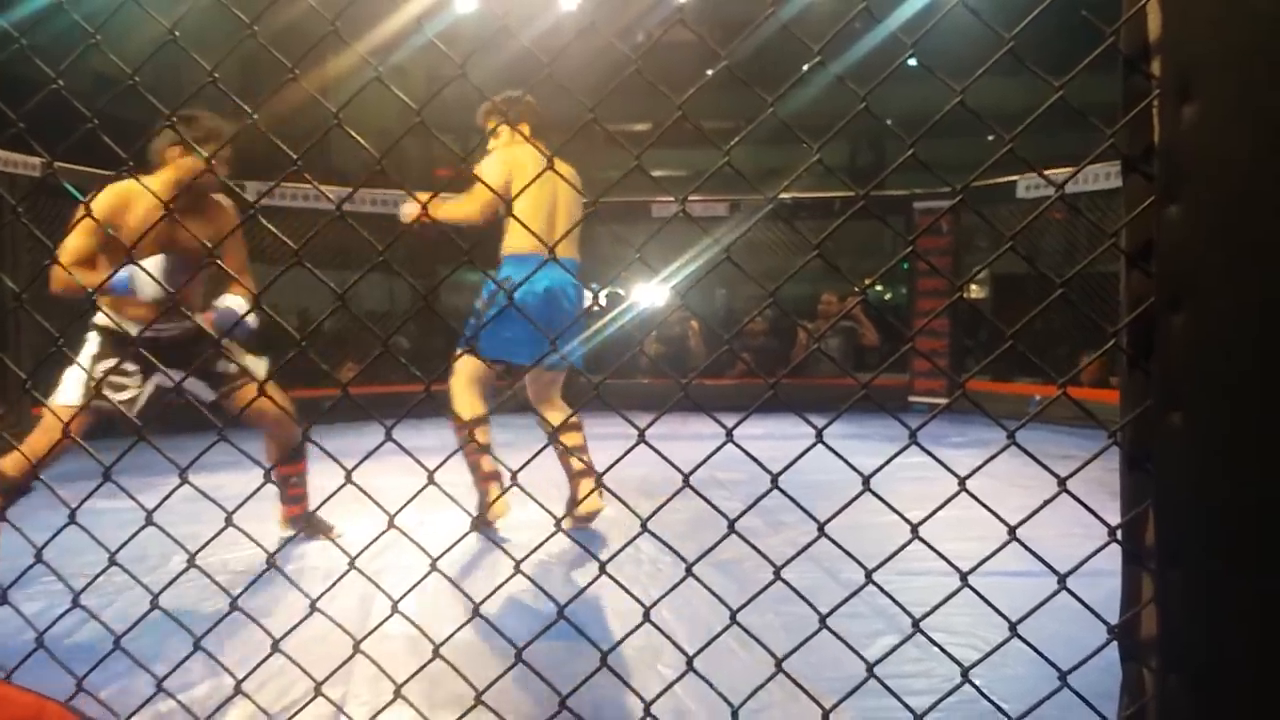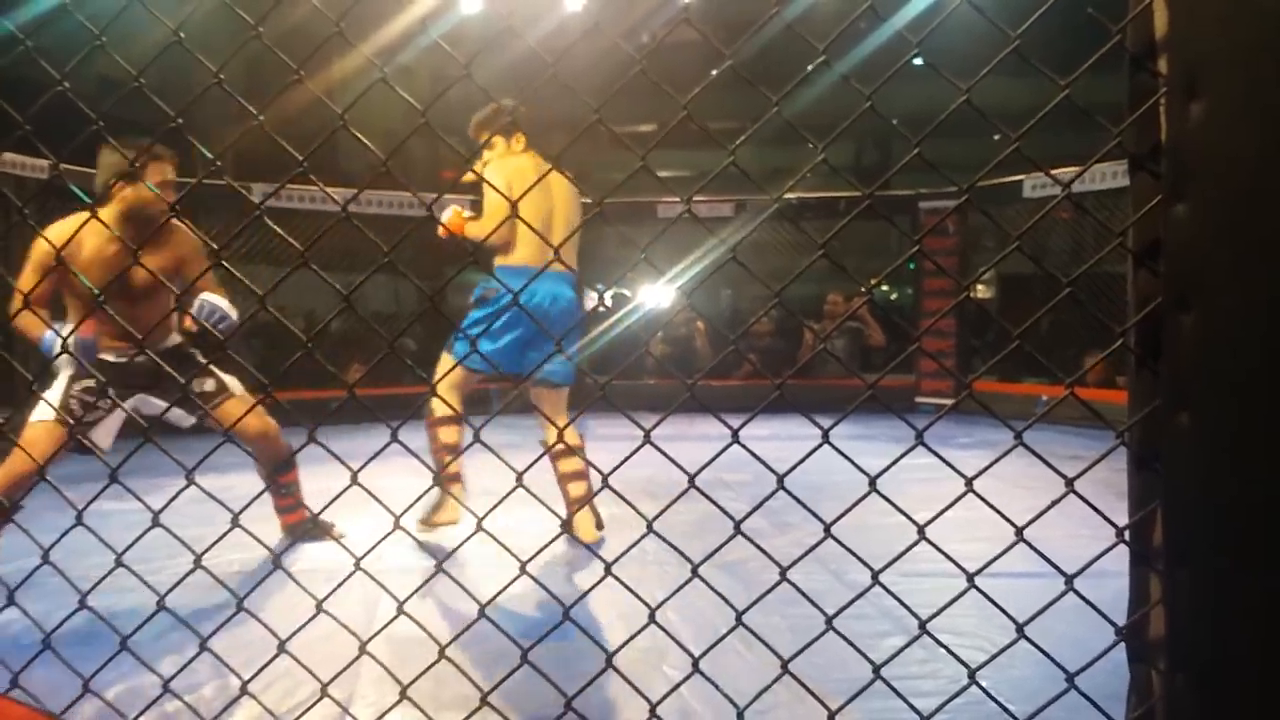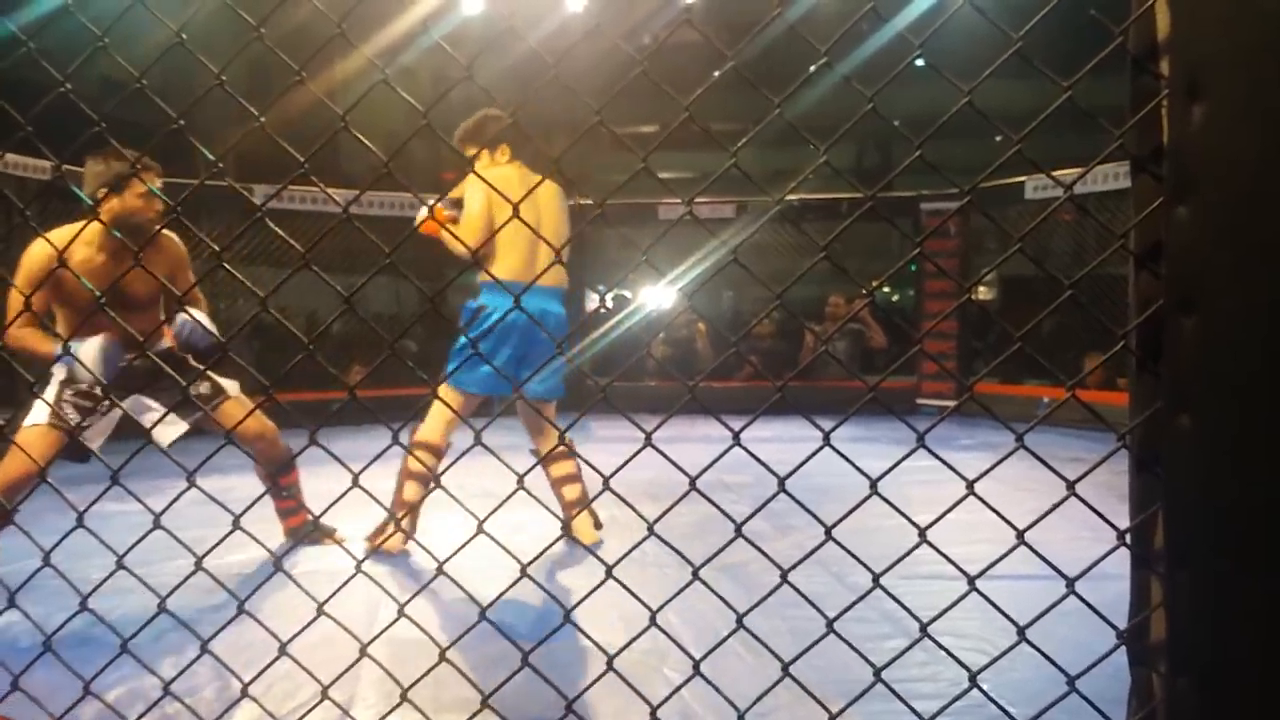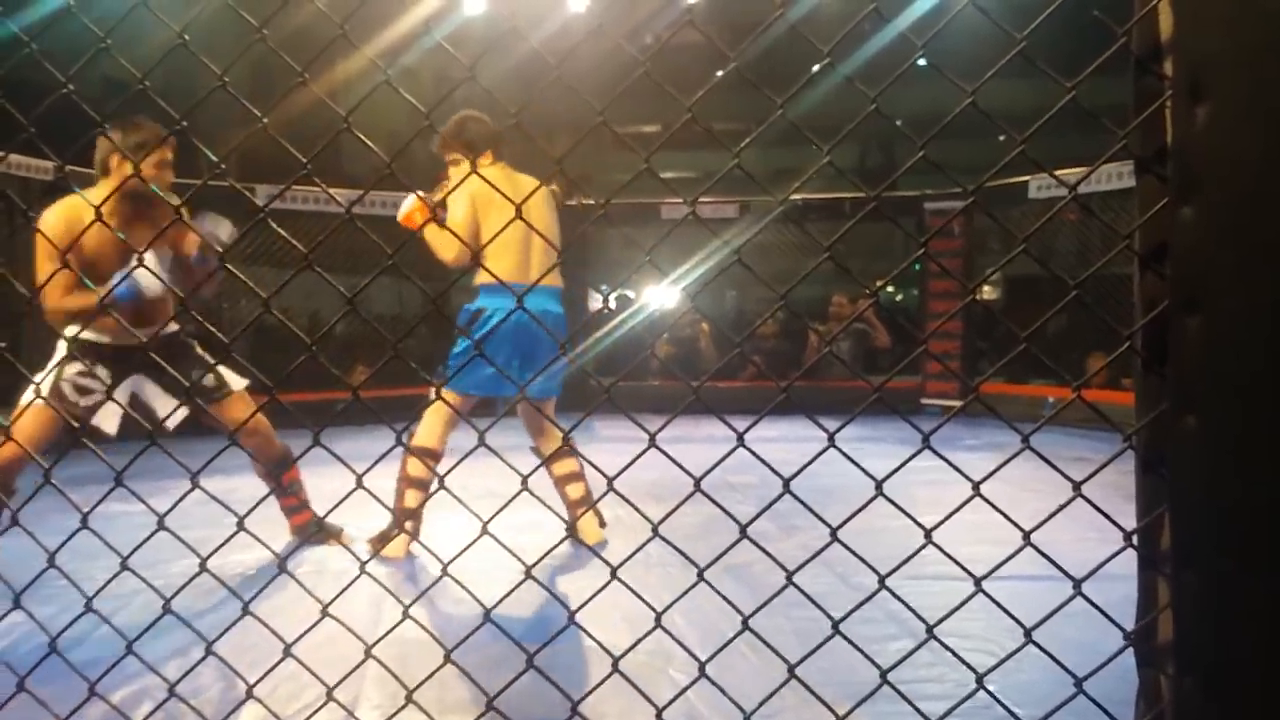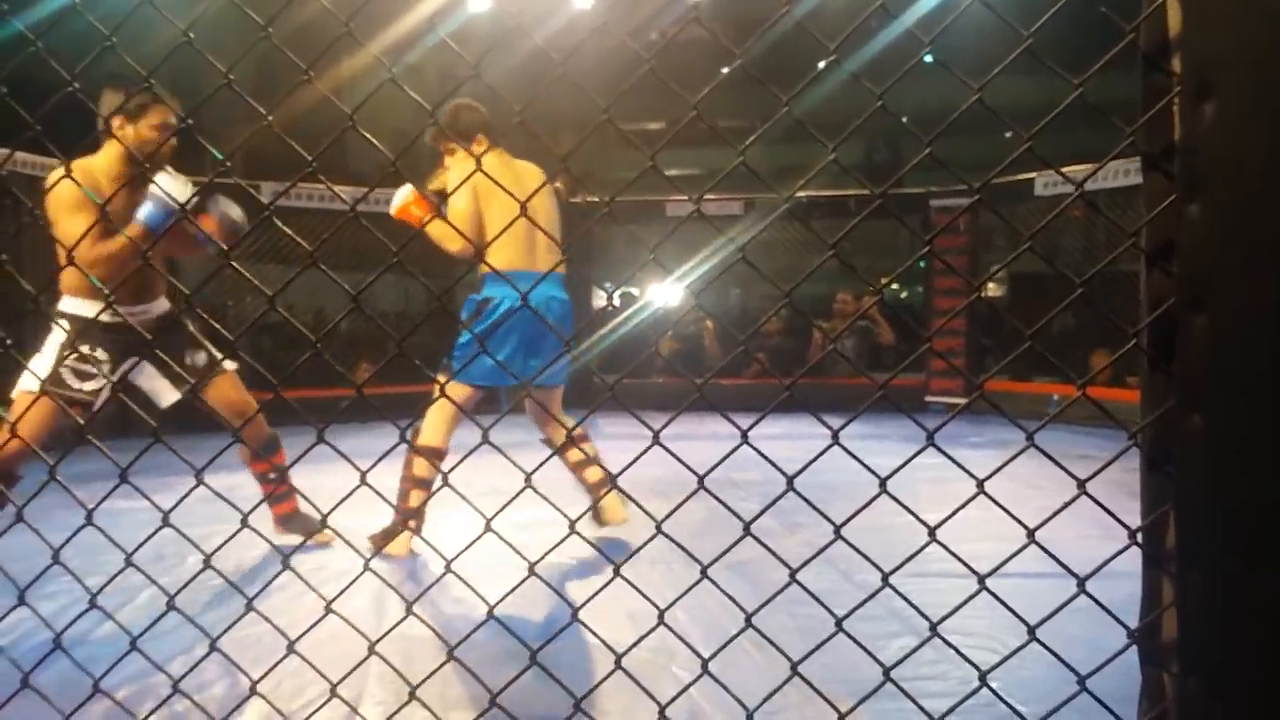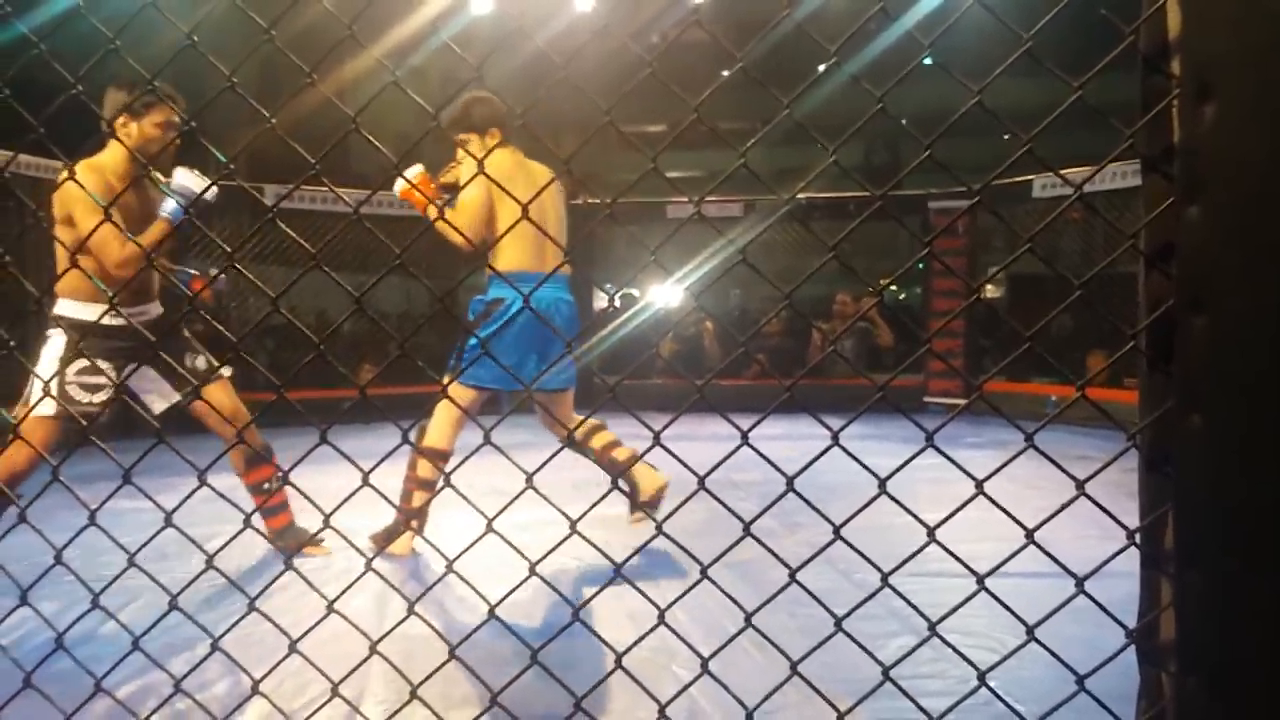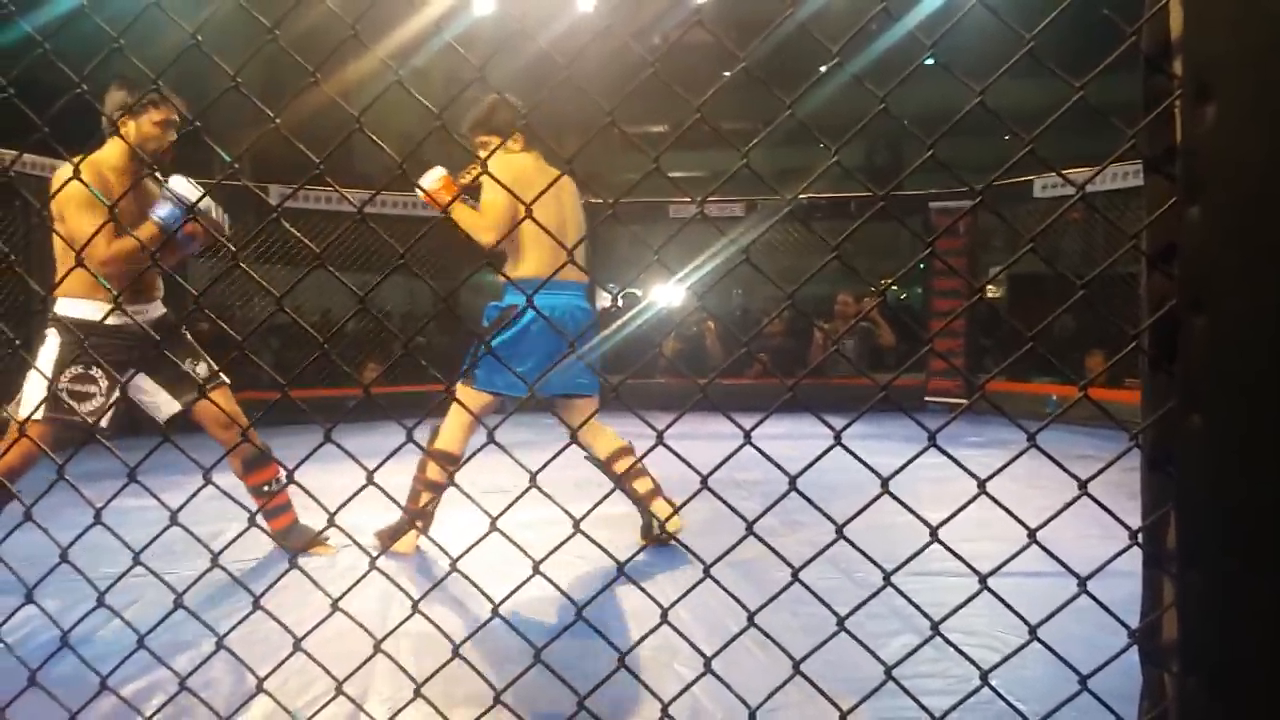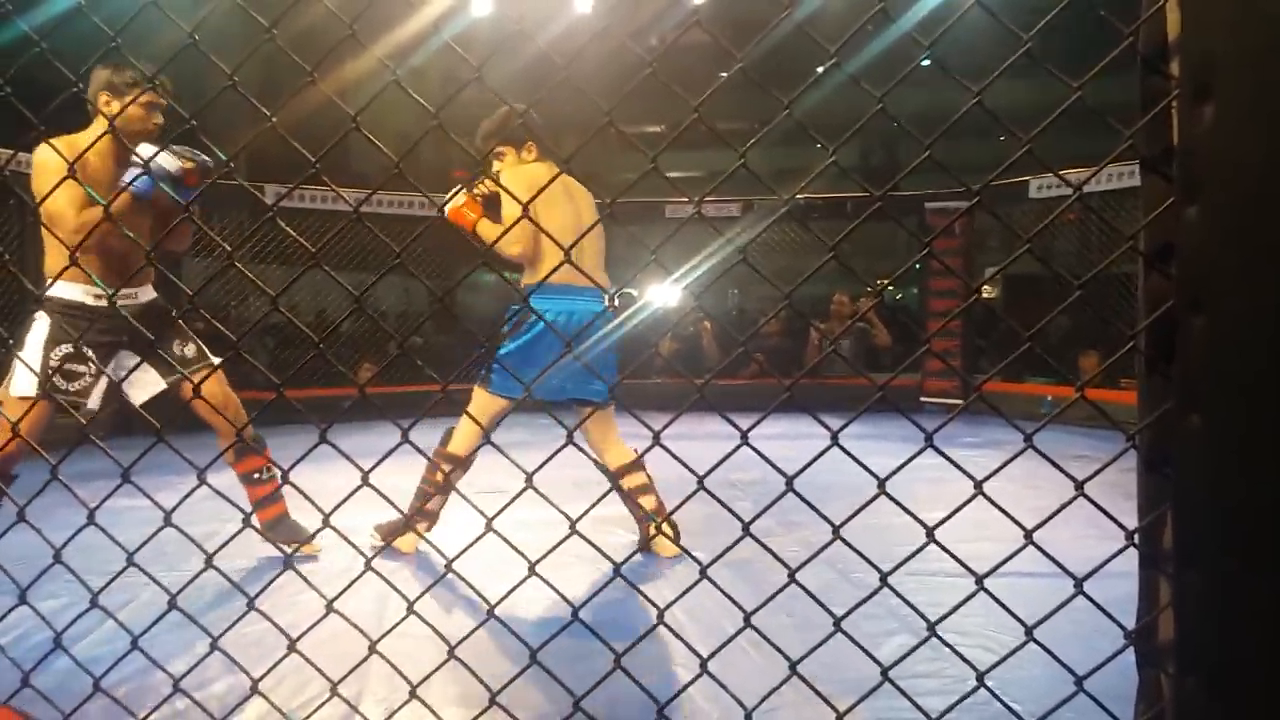
dt=0.1s
person 1, frame 1
left shoulder: (507, 160)
right shoulder: (566, 172)
left elbow: (474, 210)
left wrist: (425, 209)
left hip: (521, 279)
right hip: (564, 286)
left knee: (464, 382)
right knee: (546, 398)
left ankle: (491, 492)
right ankle: (587, 491)
person 1, frame 2
left shoulder: (503, 166)
right shoulder: (563, 182)
left elbow: (490, 229)
left wrist: (459, 224)
left hip: (514, 289)
right hip: (561, 295)
left knee: (447, 385)
right knee: (553, 415)
left ankle: (448, 496)
right ankle: (583, 515)
person 1, frame 3
left shoulder: (484, 180)
right shoulder: (552, 191)
left elbow: (471, 245)
left wrist: (438, 224)
left hip: (504, 306)
right hip: (553, 310)
left knee: (441, 417)
right knee: (542, 424)
left ankle: (398, 525)
right ankle: (581, 518)
person 1, frame 4
left shoulder: (472, 183)
right shoulder: (539, 189)
left elbow: (457, 254)
left wrist: (424, 222)
left hip: (499, 308)
right hip: (547, 308)
left knee: (438, 415)
right knee: (540, 422)
left ankle: (401, 529)
right ankle: (587, 516)
person 1, frame 5
left shoulder: (472, 174)
right shoulder: (536, 176)
left elbow: (462, 245)
left wrist: (423, 215)
left hip: (506, 298)
right hip: (552, 298)
left knee: (444, 410)
right knee: (548, 413)
left ankle: (403, 526)
right ankle: (606, 496)
person 1, frame 6
left shoulder: (487, 165)
right shoulder: (547, 174)
left elbow: (468, 235)
left wrist: (427, 201)
left hip: (514, 299)
right hip: (558, 298)
left knee: (450, 410)
right knee: (561, 417)
left ankle: (405, 526)
right ankle: (642, 478)
person 1, frame 7
left shoulder: (504, 168)
right shoulder: (564, 182)
left elbow: (490, 235)
left wrist: (450, 201)
left hip: (529, 306)
right hip: (577, 305)
left knee: (461, 413)
right knee: (584, 425)
left ankle: (411, 525)
right ankle: (660, 510)
person 1, frame 8
left shoulder: (523, 177)
right shoulder: (578, 190)
left elbow: (516, 247)
left wrist: (473, 220)
left hip: (547, 310)
right hip: (594, 312)
left knee: (474, 418)
right knee: (602, 430)
left ankle: (412, 525)
right ankle: (660, 531)
person 2, frame 1
left shoulder: (219, 211)
right shoulder: (114, 202)
left elbow: (239, 281)
right elbow: (62, 278)
left wrist: (237, 307)
right wrist: (121, 282)
left hip: (190, 336)
right hip: (123, 339)
left knee: (280, 414)
right knee: (46, 443)
left ankle: (297, 511)
person 2, frame 2
left shoulder: (178, 237)
right shoulder: (60, 239)
left elbow: (211, 296)
left wrist: (218, 311)
right wrist: (54, 340)
left hip: (165, 358)
right hip: (94, 367)
left knee: (264, 433)
left ankle: (295, 518)
person 2, frame 3
left shoulder: (167, 247)
right shoulder: (50, 250)
left elbow: (194, 305)
left wrist: (195, 328)
right wrist: (73, 354)
left hip: (159, 361)
right hip: (86, 372)
left knee: (263, 435)
left ankle: (297, 521)
person 2, frame 4
left shoulder: (167, 213)
right shoulder: (63, 220)
left elbow: (195, 286)
right elbow: (54, 307)
left wrist: (206, 260)
right wrist: (126, 289)
left hip: (161, 344)
right hip: (92, 349)
left knee: (255, 426)
left ankle: (302, 519)
person 2, frame 5
left shoulder: (159, 182)
right shoulder: (70, 183)
left elbow: (182, 243)
right elbow: (95, 263)
left wrist: (216, 226)
right wrist: (152, 215)
left hip: (154, 322)
right hip: (88, 328)
left knee: (242, 407)
left ankle: (287, 510)
person 2, frame 6
left shoulder: (153, 184)
right shoulder: (83, 181)
right elbow: (122, 265)
right wrist: (176, 211)
left hip: (150, 324)
right hip: (86, 331)
left knee: (235, 419)
left ankle: (281, 526)
person 2, frame 7
left shoulder: (152, 185)
right shoulder: (78, 179)
right elbow: (107, 262)
left wrist: (195, 235)
right wrist: (169, 215)
left hip: (151, 325)
right hip: (85, 331)
left knee: (233, 423)
left ankle: (285, 526)
person 2, frame 8
left shoulder: (146, 163)
right shoulder: (57, 156)
left elbow: (175, 243)
right elbow: (76, 237)
left wrist: (185, 189)
right wrist: (141, 184)
left hip: (143, 311)
right hip: (75, 314)
left knee: (227, 409)
left ankle: (275, 520)
